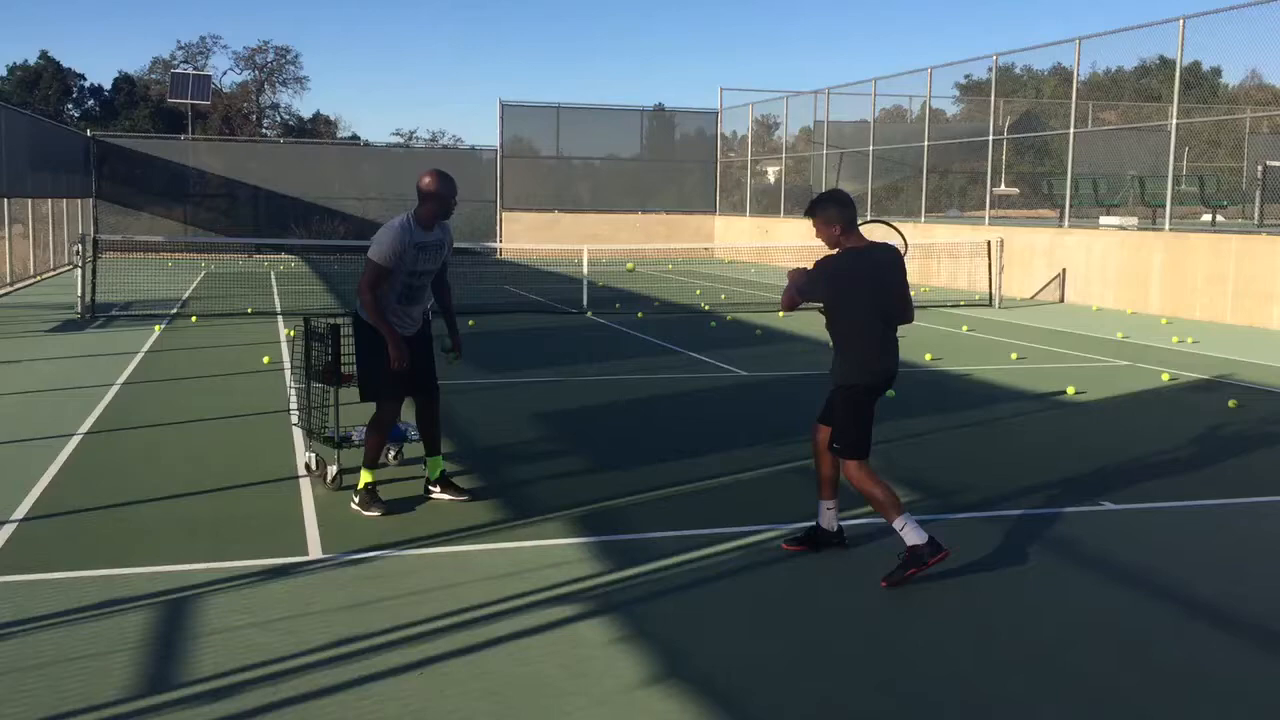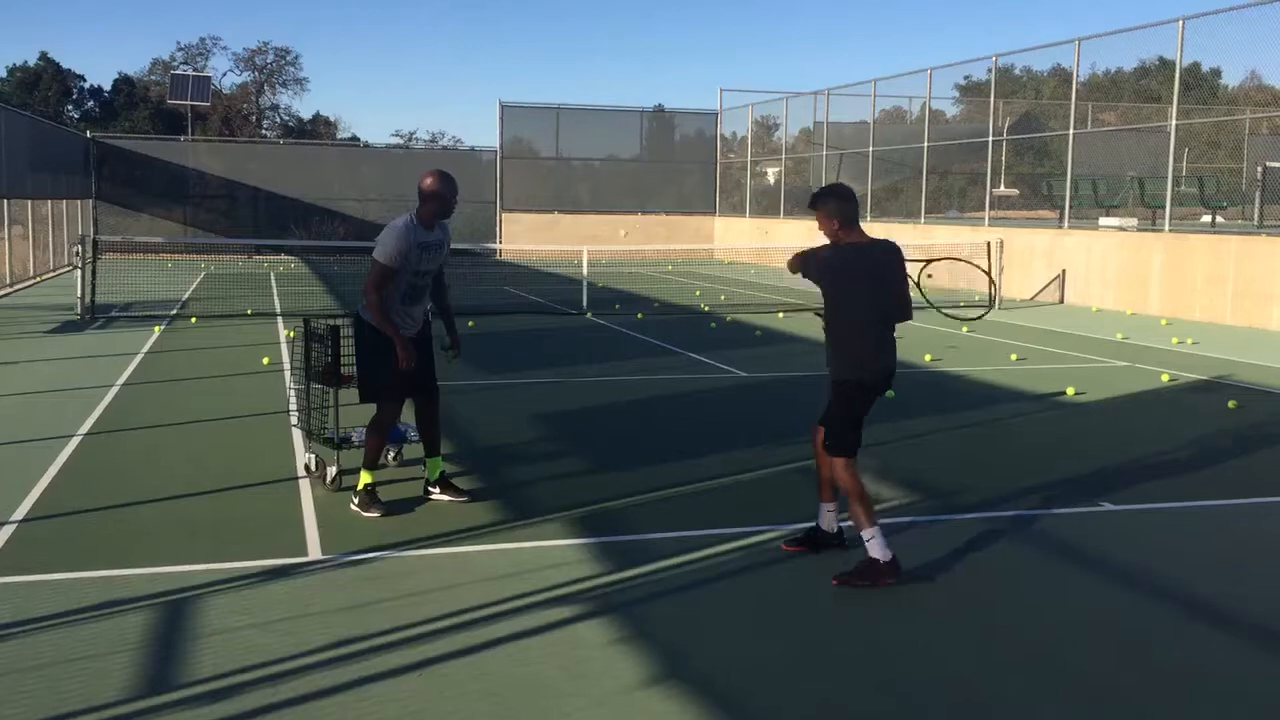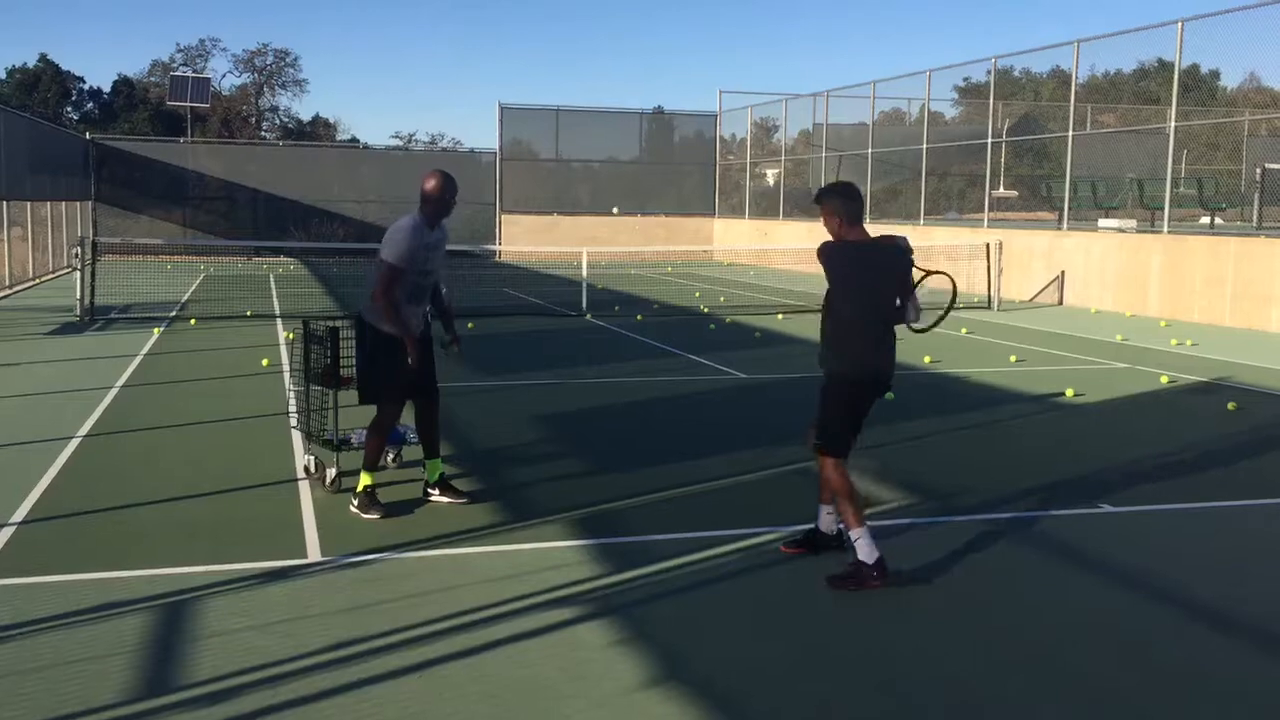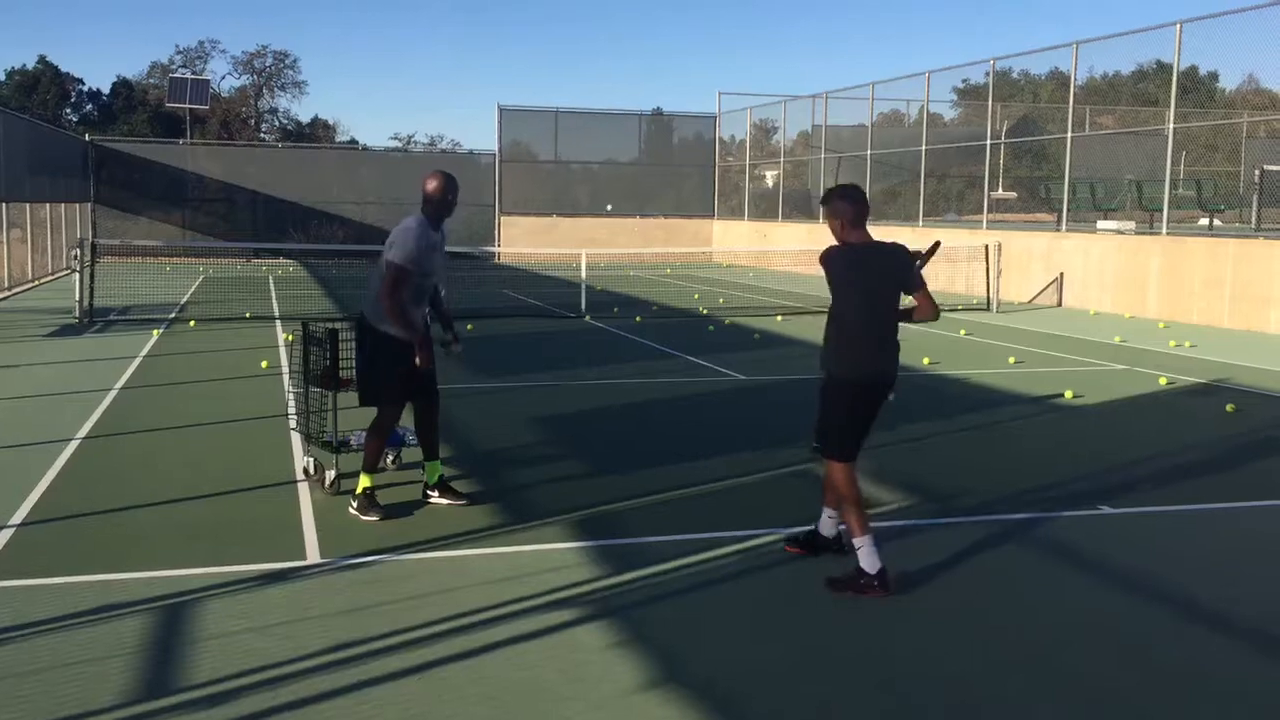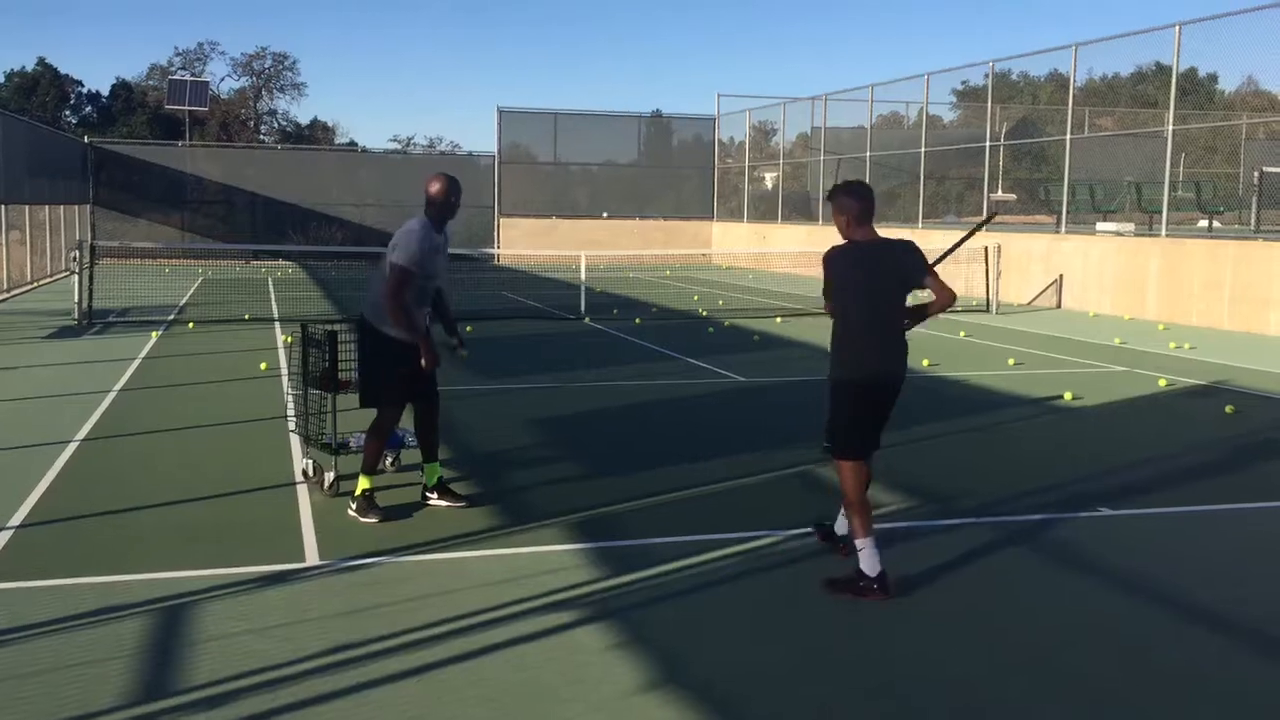
dt=0.1s
person 1, frame 1
left shoulder: (831, 268)
right shoulder: (889, 256)
left elbow: (788, 302)
right elbow: (904, 315)
left wrist: (795, 279)
left hip: (858, 374)
right hip: (880, 367)
left knee: (854, 466)
right knee: (823, 436)
left ankle: (919, 544)
right ankle: (828, 527)
person 1, frame 2
left shoulder: (829, 259)
right shoulder: (890, 252)
left elbow: (795, 264)
right elbow: (901, 312)
left hip: (853, 371)
right hip: (879, 366)
left knee: (838, 462)
right knee: (824, 440)
left ankle: (881, 558)
right ankle: (827, 528)
person 1, frame 3
left shoulder: (831, 253)
right shoulder: (896, 249)
right elbow: (906, 310)
left hip: (846, 370)
right hip: (879, 368)
left knee: (831, 460)
right knee: (829, 449)
left ankle: (868, 561)
right ankle: (825, 531)
person 1, frame 4
left shoulder: (833, 259)
right shoulder: (897, 256)
right elbow: (929, 312)
left hip: (846, 375)
right hip: (882, 373)
left knee: (838, 464)
right knee: (839, 454)
left ankle: (871, 569)
right ankle: (827, 532)
person 1, frame 5
left shoulder: (836, 258)
right shoulder: (904, 252)
right elbow: (946, 296)
right wrist: (917, 313)
left hip: (853, 373)
right hip: (892, 371)
left knee: (848, 463)
right knee: (861, 454)
left ankle: (870, 573)
right ankle: (843, 527)
person 2, frame 1
left shoulder: (443, 234)
right shoulder: (394, 234)
right elbow: (366, 290)
left wrist: (453, 330)
right wrist: (392, 341)
left hip: (416, 327)
right hip: (379, 331)
left knee: (429, 399)
right knee: (389, 407)
left ankle: (435, 477)
right ankle: (364, 487)
person 2, frame 2
left shoulder: (442, 233)
right shoulder: (399, 234)
right elbow: (372, 292)
left wrist: (451, 329)
right wrist: (399, 341)
left hip: (417, 328)
right hip: (381, 332)
left knee: (429, 400)
right knee: (390, 408)
left ankle: (435, 478)
right ankle: (363, 488)
person 2, frame 3
left shoulder: (438, 233)
right shoulder: (407, 234)
right elbow: (382, 294)
left wrist: (449, 328)
right wrist: (409, 341)
left hip: (415, 330)
right hip: (383, 333)
left knee: (429, 401)
right knee: (390, 409)
left ankle: (434, 480)
right ankle: (363, 490)
person 2, frame 4
left shoulder: (436, 233)
right shoulder: (412, 234)
right elbow: (388, 294)
left wrist: (448, 327)
right wrist: (418, 342)
left hip: (414, 330)
right hip: (385, 333)
left knee: (428, 403)
right knee: (390, 411)
left ankle: (433, 481)
right ankle: (363, 492)
person 2, frame 5
left shoulder: (439, 237)
right shoulder: (415, 237)
right elbow: (393, 297)
left wrist: (452, 332)
right wrist: (424, 343)
left hip: (413, 333)
right hip: (385, 335)
left knee: (428, 404)
right knee: (390, 413)
left ankle: (432, 483)
right ankle: (361, 494)
